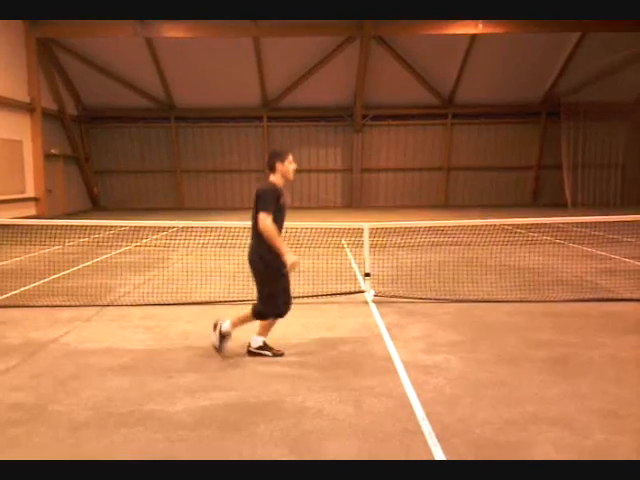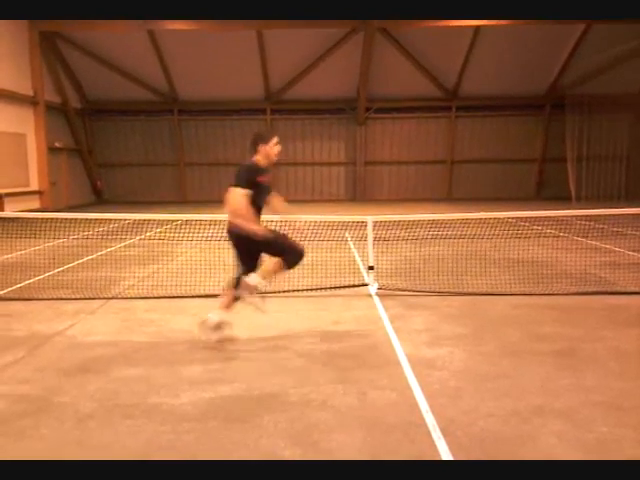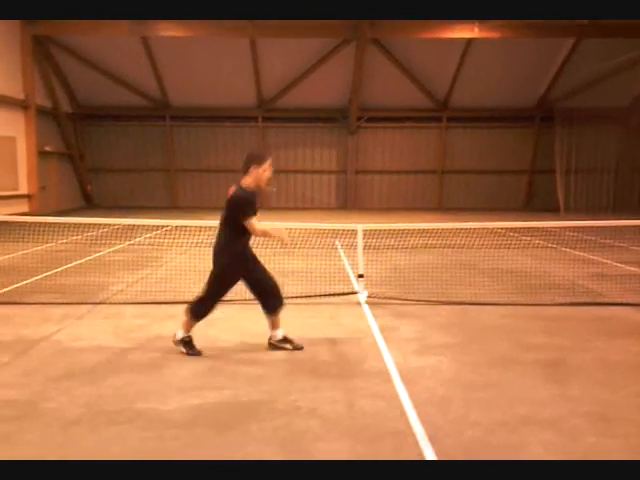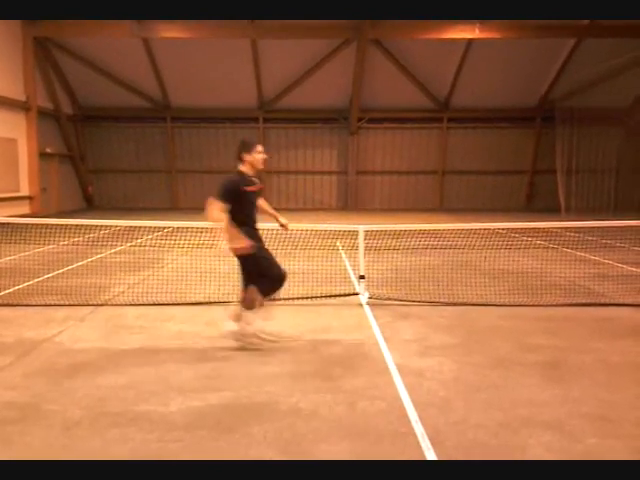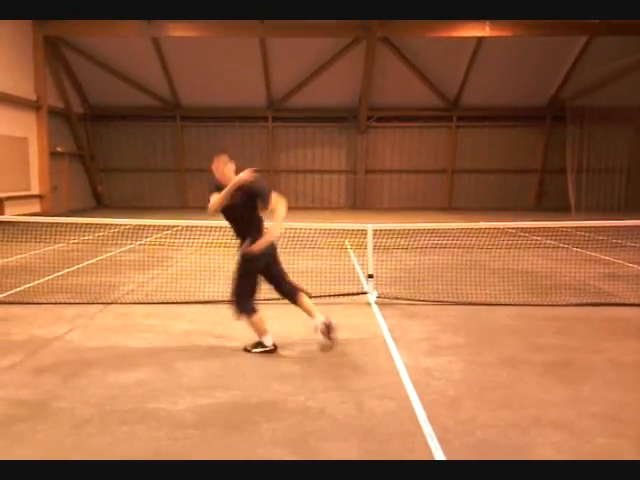
dt=1s
person 1, frame 1
left shoulder: (276, 191)
right shoulder: (268, 191)
right elbow: (265, 225)
left wrist: (284, 254)
right wrist: (286, 253)
left hip: (271, 257)
right hip: (264, 257)
left knee: (280, 303)
right knee: (272, 305)
left ankle: (258, 343)
right ankle: (226, 327)
person 1, frame 2
left shoulder: (263, 171)
right shoulder: (249, 170)
left elbow: (270, 198)
right elbow: (237, 198)
right wrist: (251, 224)
left hip: (248, 230)
right hip: (244, 230)
left knee: (248, 273)
right knee: (294, 253)
left ankle: (217, 316)
right ankle: (252, 282)
person 1, frame 3
left shoulder: (248, 192)
right shoulder: (242, 196)
right elbow: (256, 228)
right wrist: (276, 232)
left hip: (242, 251)
right hip: (228, 255)
left knee: (271, 292)
right knee: (210, 298)
left ankle: (277, 337)
right ankle: (183, 336)
person 1, frame 4
left shoulder: (252, 179)
right shoulder: (233, 182)
right elbow: (214, 211)
left wrist: (277, 216)
right wrist: (234, 237)
left hip: (252, 238)
right hip: (242, 241)
left knee: (256, 283)
right knee: (276, 276)
left ankle: (241, 322)
right ankle: (245, 315)
person 1, frame 5
left shoulder: (251, 185)
right shoulder: (218, 187)
left elbow: (279, 205)
right elbow: (213, 206)
left wrist: (272, 233)
right wrist: (233, 185)
left hip: (256, 246)
right hip: (251, 245)
left knee: (242, 297)
right knee: (286, 287)
left ankle: (266, 342)
right ankle: (321, 322)
